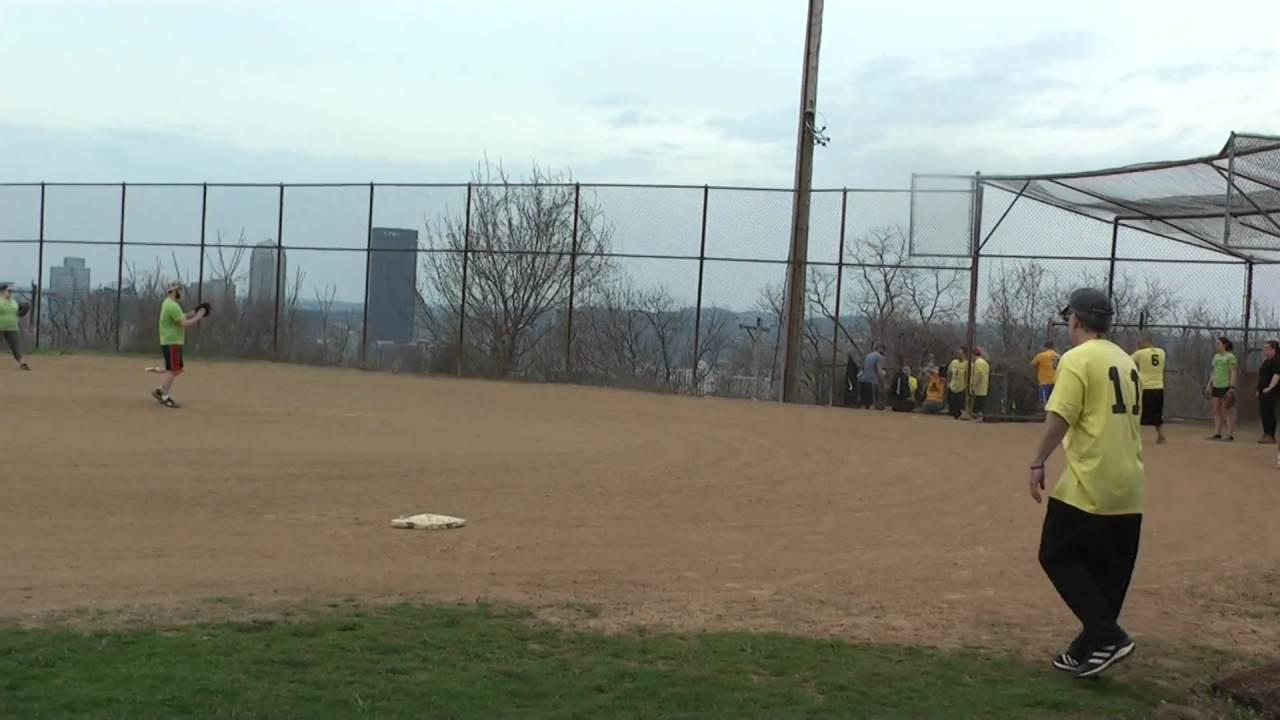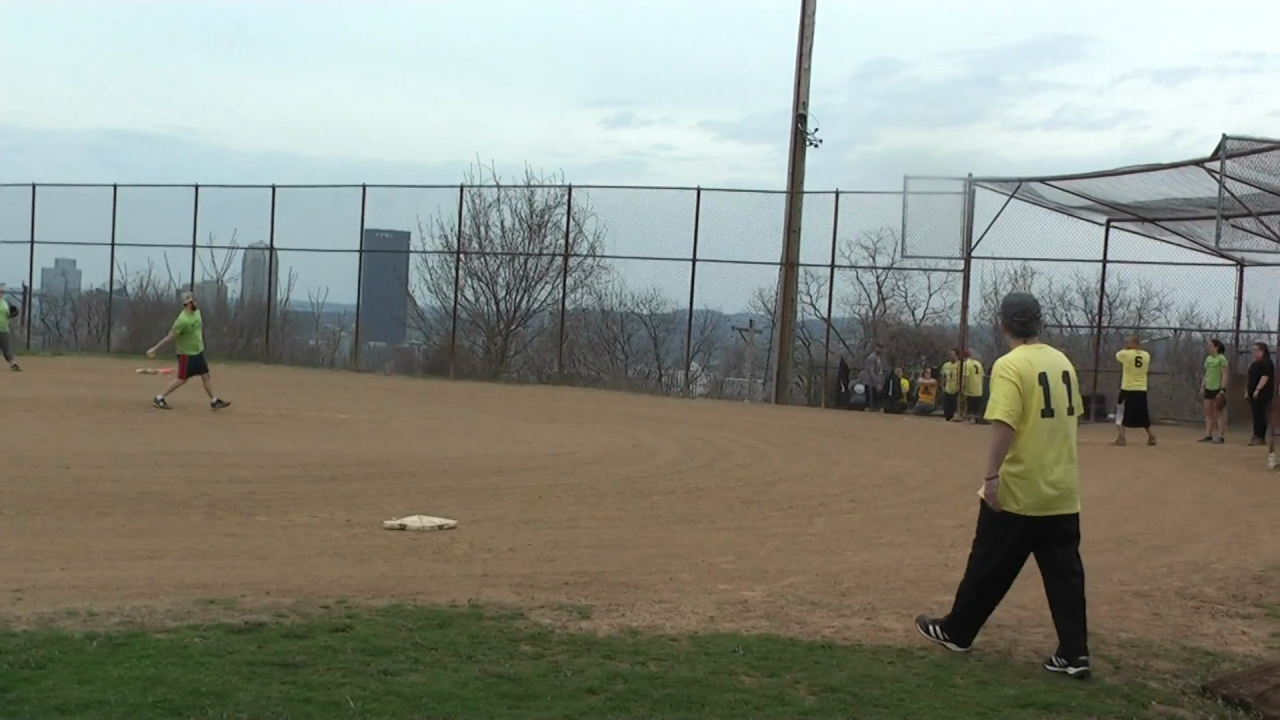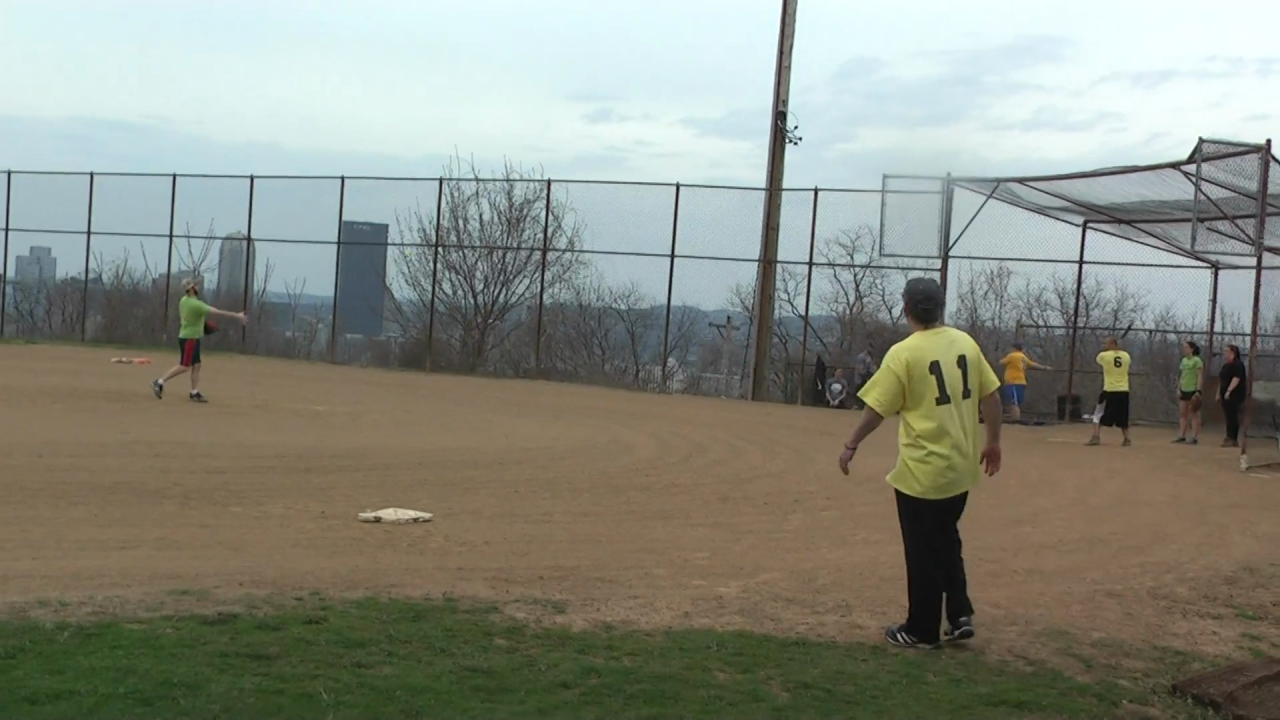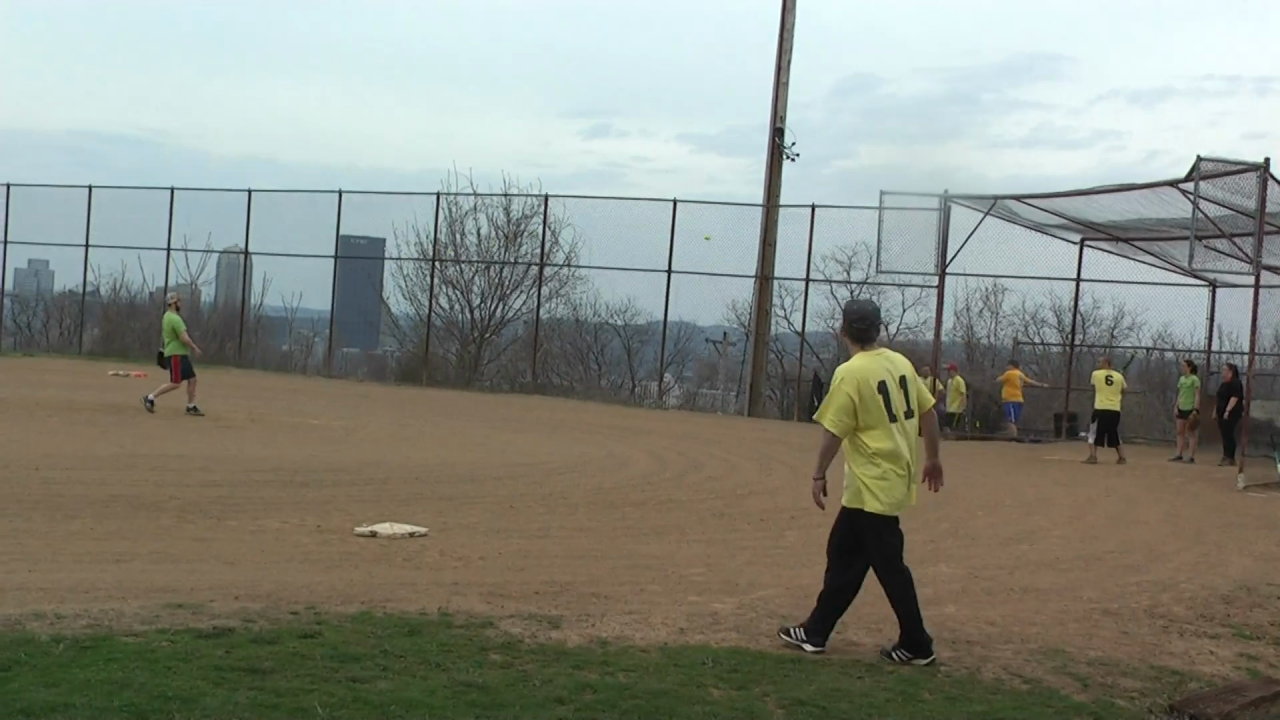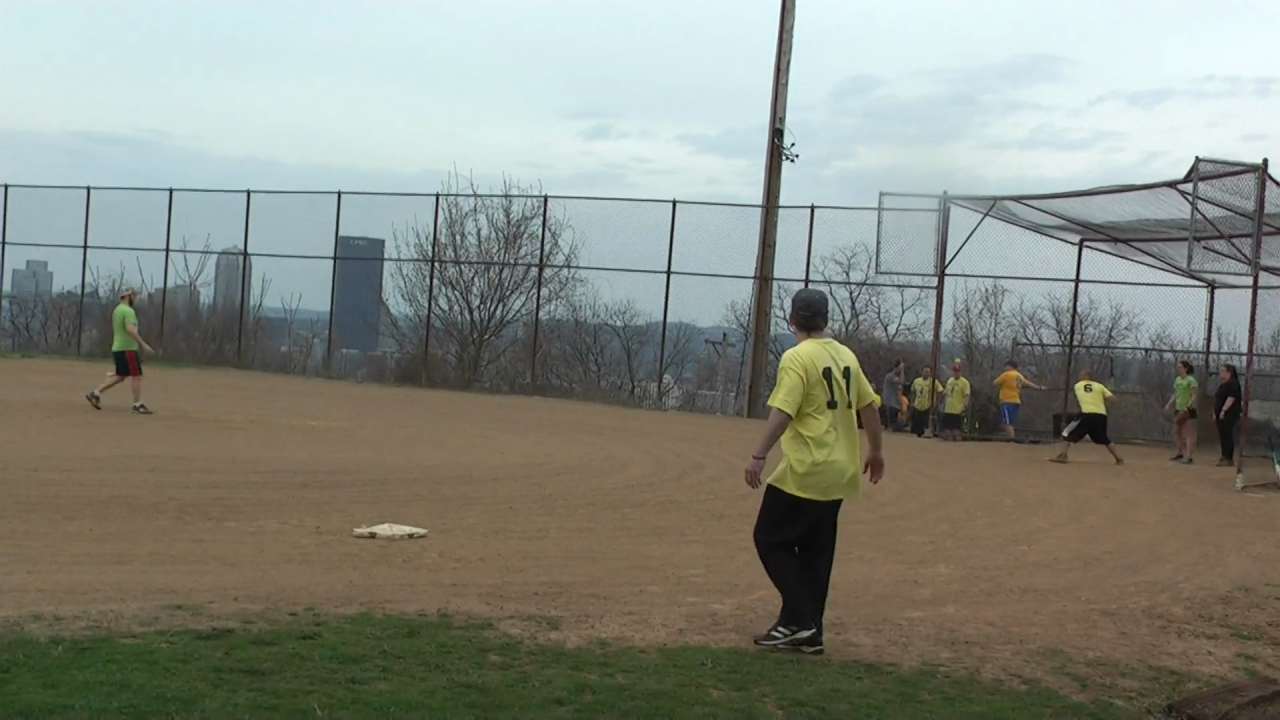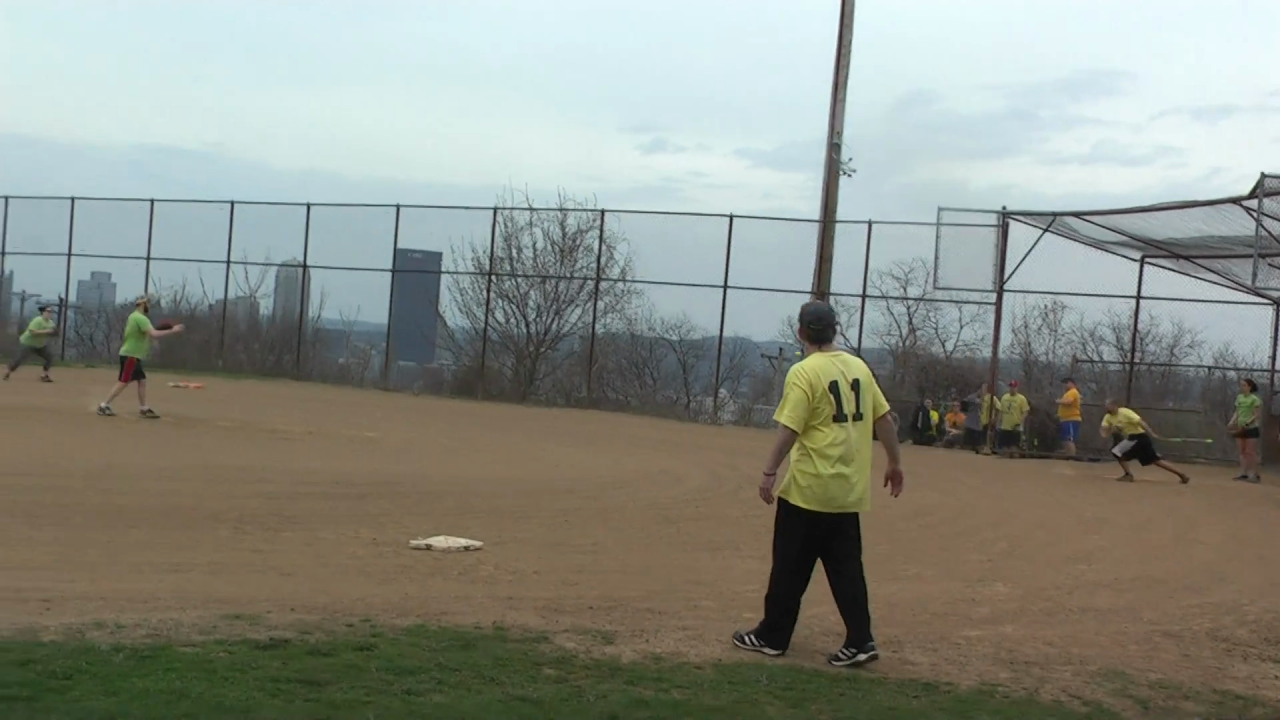
dt=0.5s
person 1, frame 1
left shoulder: (1077, 358)
right shoulder: (1125, 360)
left elbow: (1060, 417)
left wrist: (1037, 465)
left hip: (1089, 485)
right hip: (1128, 487)
left knee: (1057, 558)
right knee: (1108, 573)
left ankle: (1107, 638)
right ankle: (1090, 652)
person 1, frame 2
left shoulder: (1009, 365)
right shoulder: (1061, 361)
left elbow: (1005, 425)
left wrist: (991, 476)
left hip: (1018, 487)
right hip: (1061, 490)
left knee: (989, 564)
right knee: (1064, 571)
left ankle: (957, 630)
right ankle: (1075, 651)
person 1, frame 3
left shoulder: (904, 353)
right shoulder: (966, 342)
left elbow: (878, 407)
right elbow: (991, 396)
left wrist: (851, 446)
right wrist: (992, 441)
left hip: (922, 470)
right hip: (961, 467)
left knee: (923, 551)
right knee: (946, 545)
left ankle: (923, 629)
right ankle: (960, 614)
person 1, frame 4
left shoulder: (850, 373)
right shoulder: (901, 363)
left elbow: (834, 431)
right elbow: (928, 413)
left wrist: (818, 475)
right wrist: (932, 458)
left hip: (872, 485)
right hip: (896, 479)
left knee: (889, 566)
right knee: (844, 555)
left ankle: (916, 644)
right ankle: (815, 631)
person 1, frame 5
left shoulder: (796, 357)
right shoulder: (846, 354)
left elbow: (782, 412)
right elbow: (868, 407)
left wrist: (758, 456)
right wrist: (875, 450)
left hip: (804, 472)
right hip: (837, 474)
left knee: (771, 540)
right knee: (816, 554)
left ankle: (799, 619)
right ankle: (809, 631)
person 1, frame 6
left shoulder: (804, 371)
right shoulder: (858, 366)
left elbow: (789, 429)
right elbow: (883, 419)
left wrist: (769, 472)
right wrist: (894, 463)
left hip: (810, 487)
right hip: (849, 489)
left knee: (790, 565)
right knee: (846, 567)
left ankle: (771, 636)
right ankle: (860, 642)
